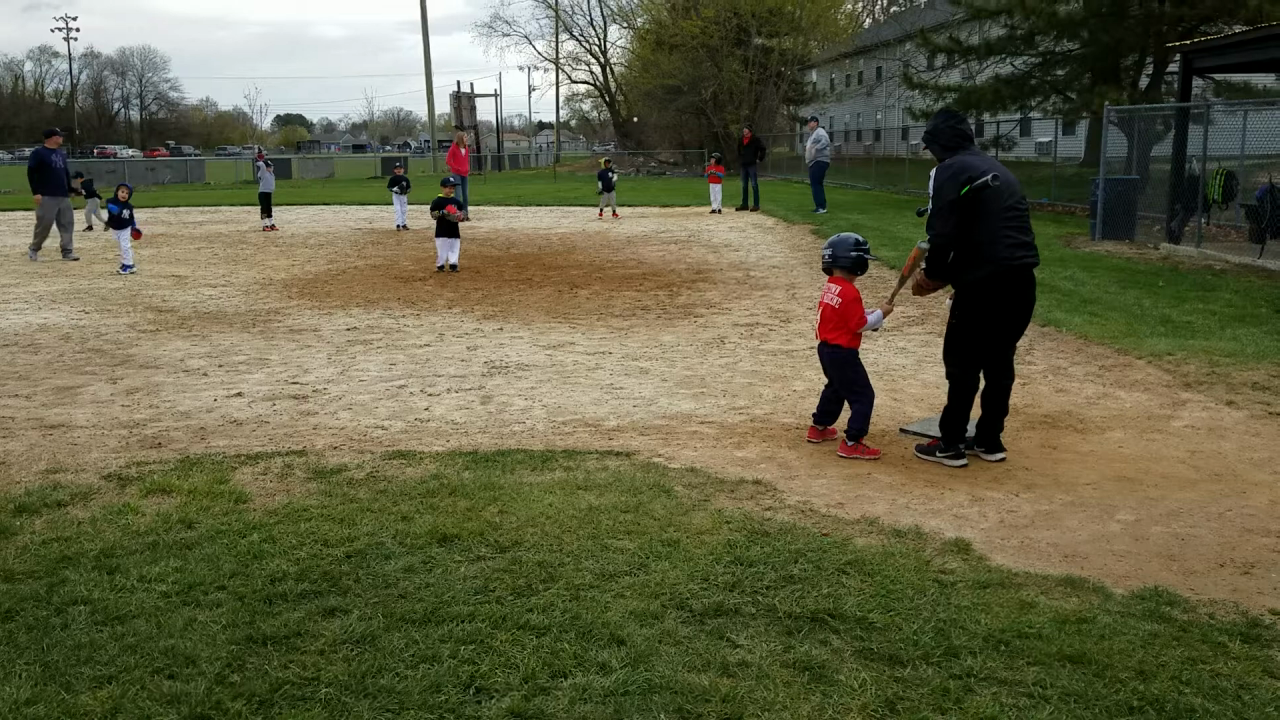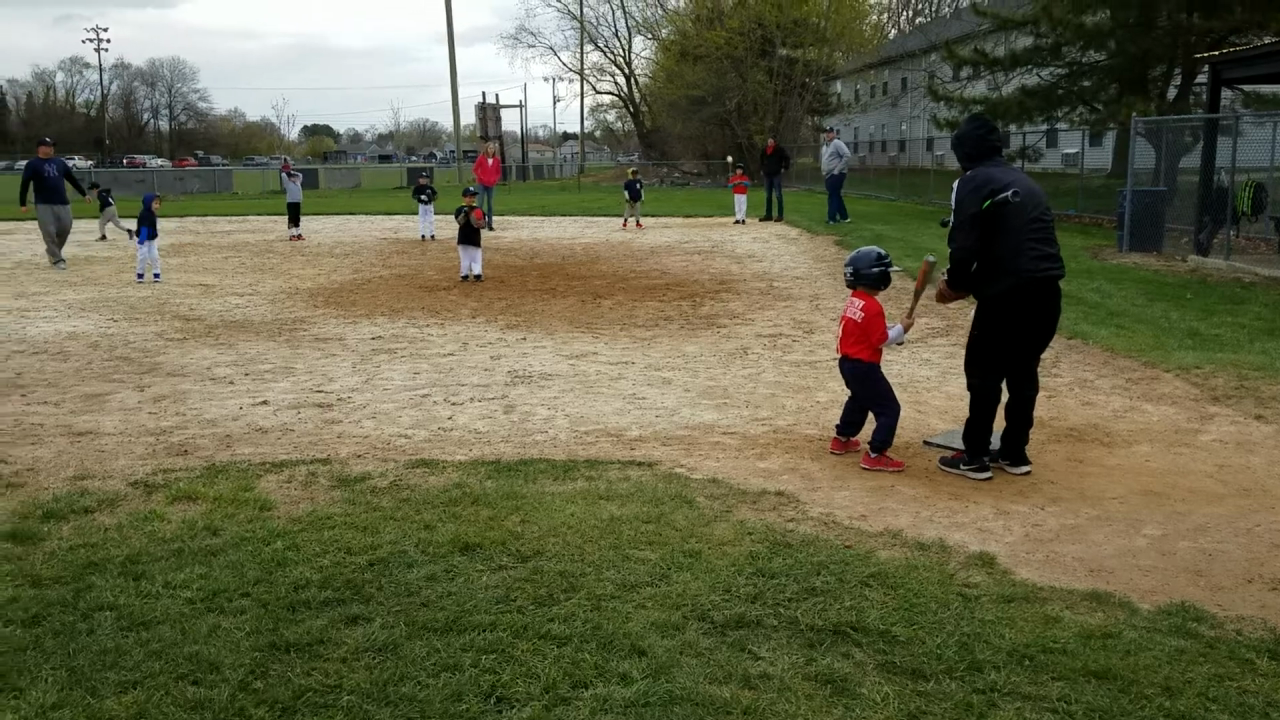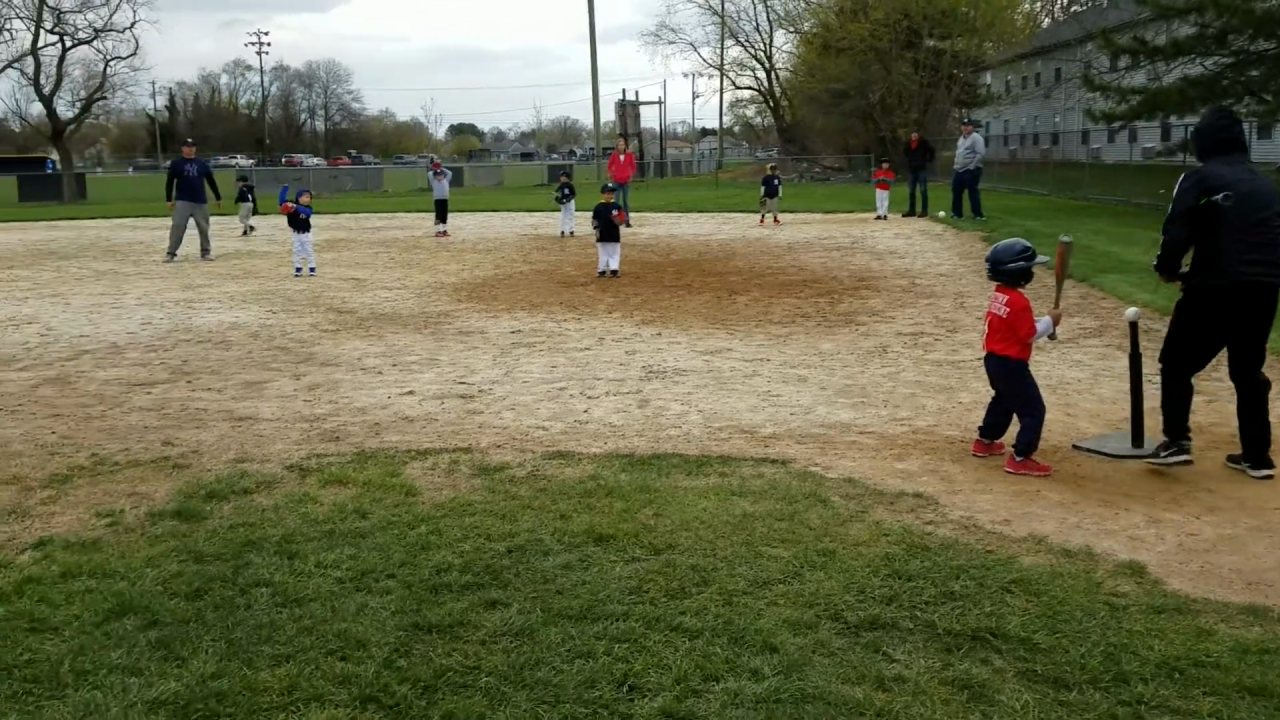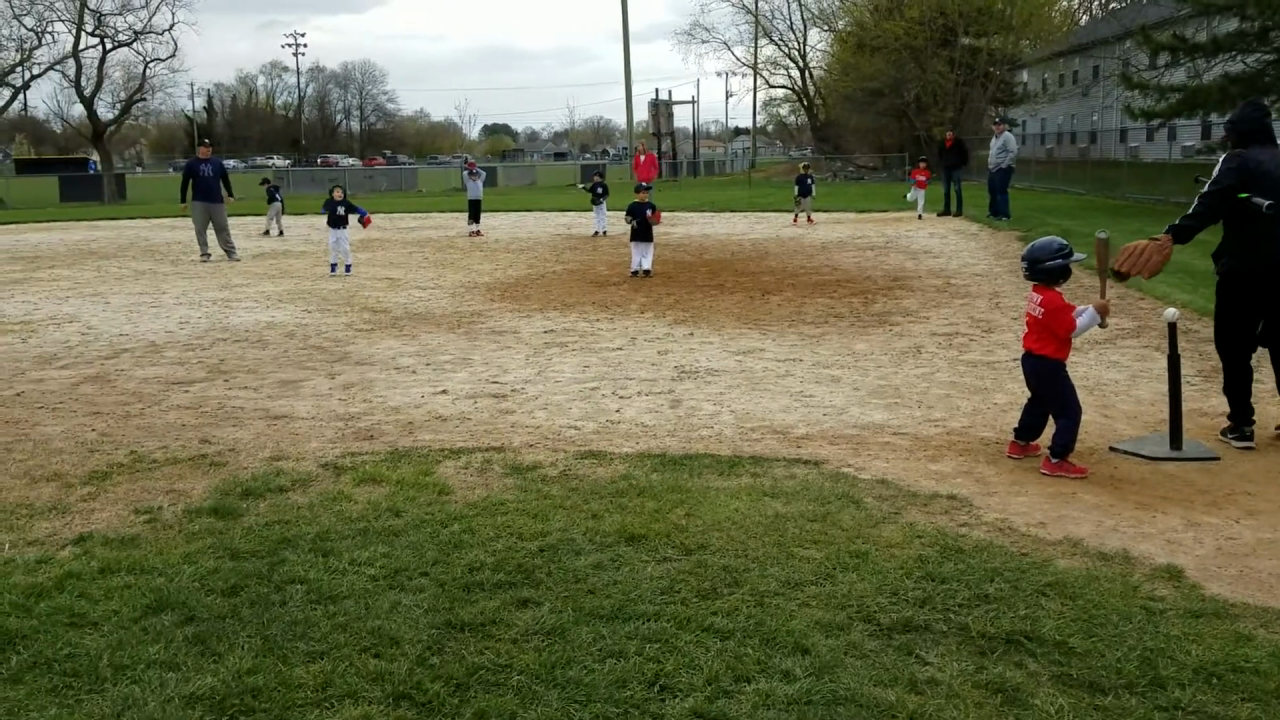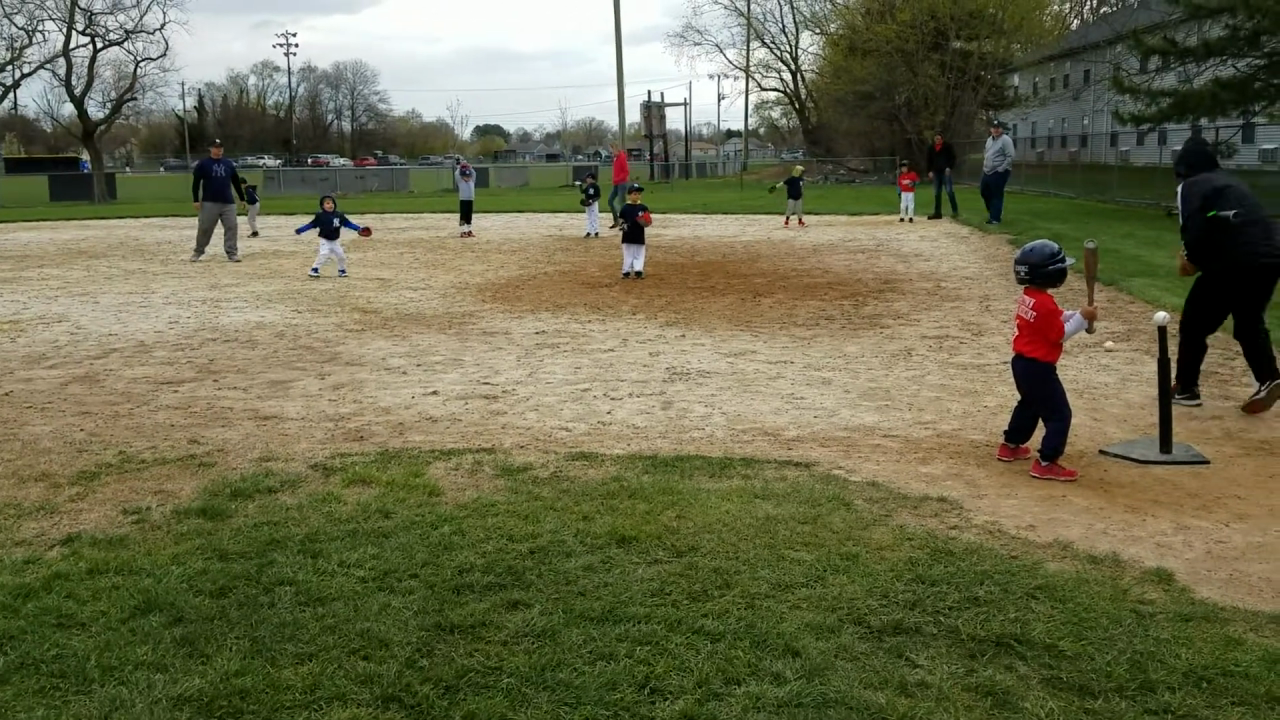
dt=0.7s
person 1, frame 1
left shoulder: (950, 170)
right shoulder: (997, 169)
left elbow: (944, 233)
left wrist: (933, 273)
right wrist: (944, 273)
left hip: (985, 282)
right hip: (1021, 278)
left knee: (963, 361)
right knee: (999, 361)
left ankle: (951, 445)
right ankle: (989, 440)
person 1, frame 2
left shoulder: (972, 184)
right shoulder: (1024, 181)
left elbow: (964, 245)
left wrist: (954, 283)
right wrist: (968, 283)
left hip: (1009, 291)
right hip: (1047, 289)
left knee: (983, 372)
right knee: (1023, 372)
left ankle: (975, 458)
right ankle: (1013, 454)
person 1, frame 3
left shoulder: (1198, 178)
left elbow: (1178, 234)
left wrist: (1166, 268)
left hip: (1215, 289)
left knee: (1177, 363)
right knee: (1247, 370)
left ankle: (1176, 441)
person 1, frame 4
left shoulder: (1238, 161)
left elbow: (1209, 205)
left wrist: (1173, 235)
left hip: (1243, 268)
left knee: (1235, 346)
left ankle: (1242, 426)
person 1, frame 5
left shoulder: (1190, 186)
right shoulder: (1232, 184)
left elbow: (1193, 231)
left wrist: (1192, 259)
right wrist: (1199, 258)
left hip: (1231, 265)
left knee: (1193, 324)
right knee: (1250, 322)
left ankle: (1186, 388)
person 2, frame 1
left shoulder: (830, 286)
right shoulder: (849, 292)
right elbow: (859, 325)
left wrist: (870, 314)
right wrist: (880, 314)
left hip: (826, 348)
right hip: (842, 353)
left knee: (835, 388)
right knee: (863, 396)
left ankle: (819, 427)
right ankle: (851, 443)
person 2, frame 2
left shoulder: (853, 300)
right shoulder: (872, 307)
right elbow: (880, 340)
left wrist: (893, 328)
right wrist: (901, 329)
left hip: (847, 362)
right hip: (864, 366)
left knee: (859, 400)
right knee: (889, 409)
left ankle: (842, 438)
right ankle: (875, 455)
person 2, frame 3
left shoulder: (998, 295)
right shoulder: (1018, 301)
right elbow: (1029, 335)
left wrist: (1040, 321)
right wrist: (1050, 321)
left hip: (994, 359)
right hip: (1011, 364)
left knee: (1003, 400)
right knee: (1033, 410)
left ankle: (985, 441)
right ankle: (1020, 459)
person 2, frame 4
left shoulder: (1037, 293)
right shoulder: (1053, 299)
left elbow: (1068, 314)
right elbow: (1071, 329)
left wrist: (1091, 309)
right wrist: (1095, 312)
left hip: (1032, 359)
right hip: (1048, 364)
left knee: (1039, 401)
right knee: (1069, 411)
left ankle: (1020, 442)
right ankle: (1056, 460)
person 2, frame 5
left shoulder: (1027, 296)
right shoulder: (1045, 303)
left elbow: (1055, 319)
right elbow: (1060, 334)
left wrist: (1078, 314)
right wrist: (1082, 318)
left hip: (1021, 362)
right hip: (1038, 367)
left knee: (1029, 404)
right knee: (1059, 414)
left ankle: (1011, 445)
right ankle: (1046, 463)
